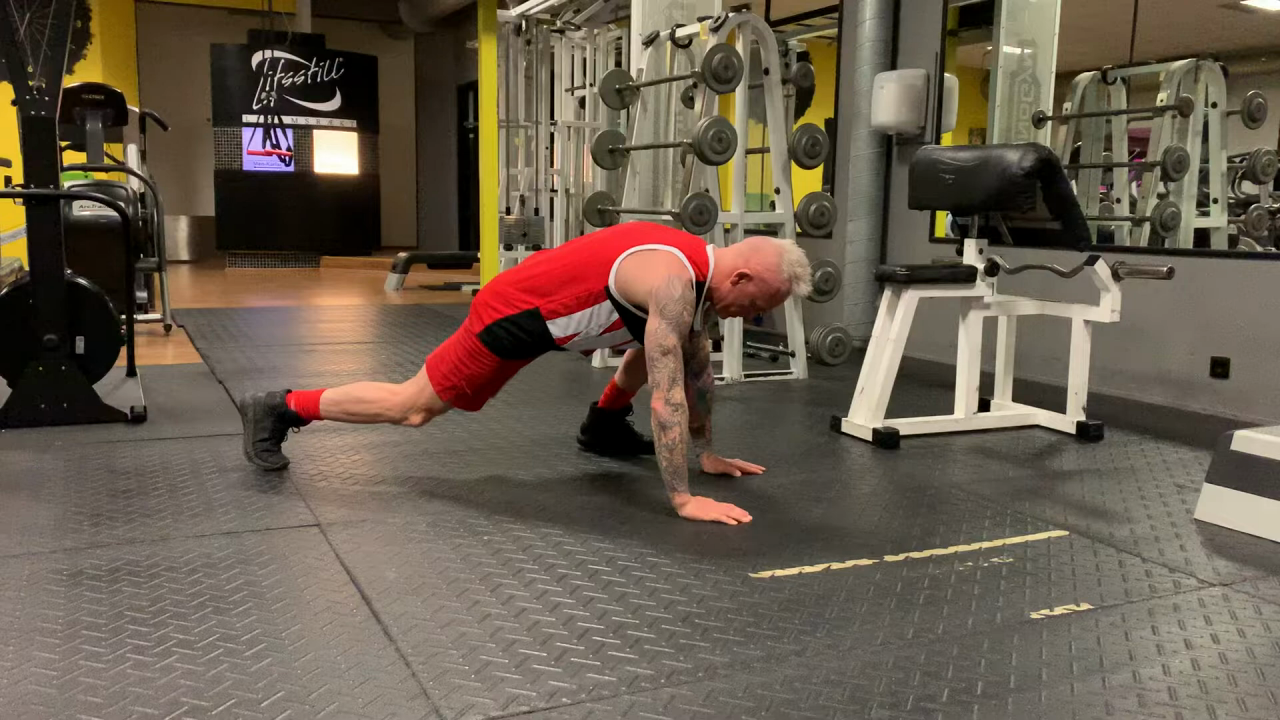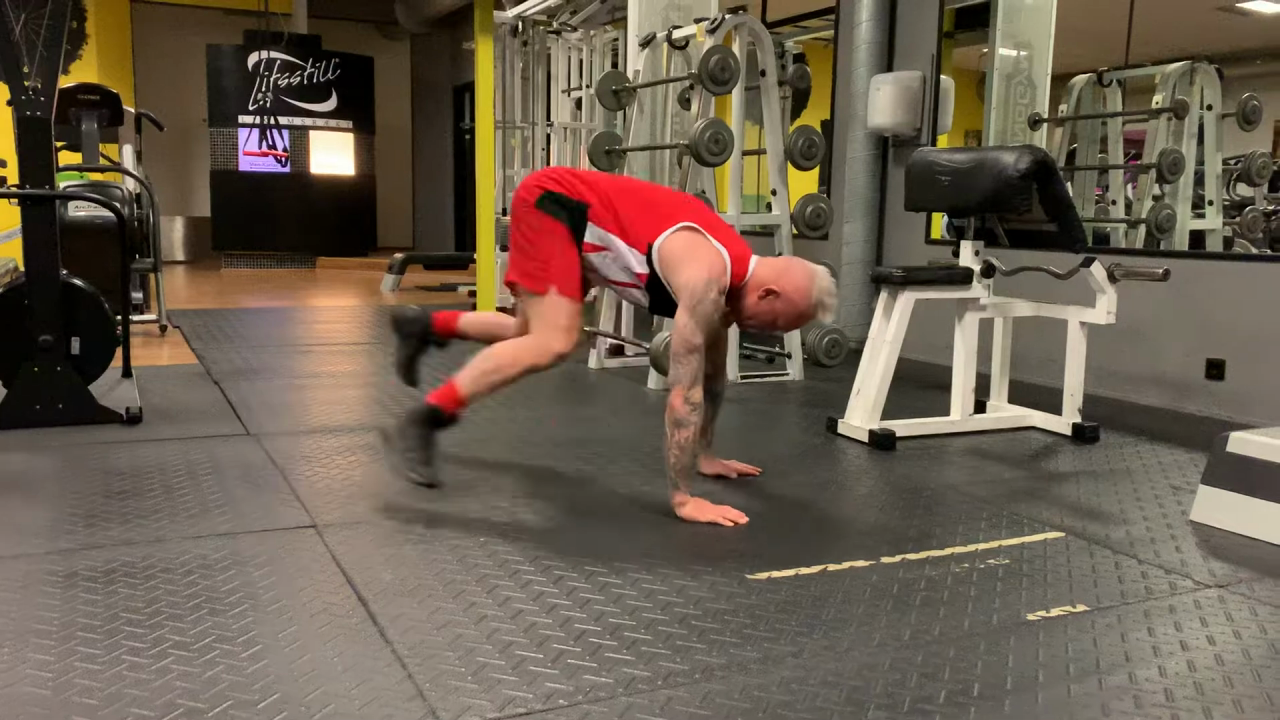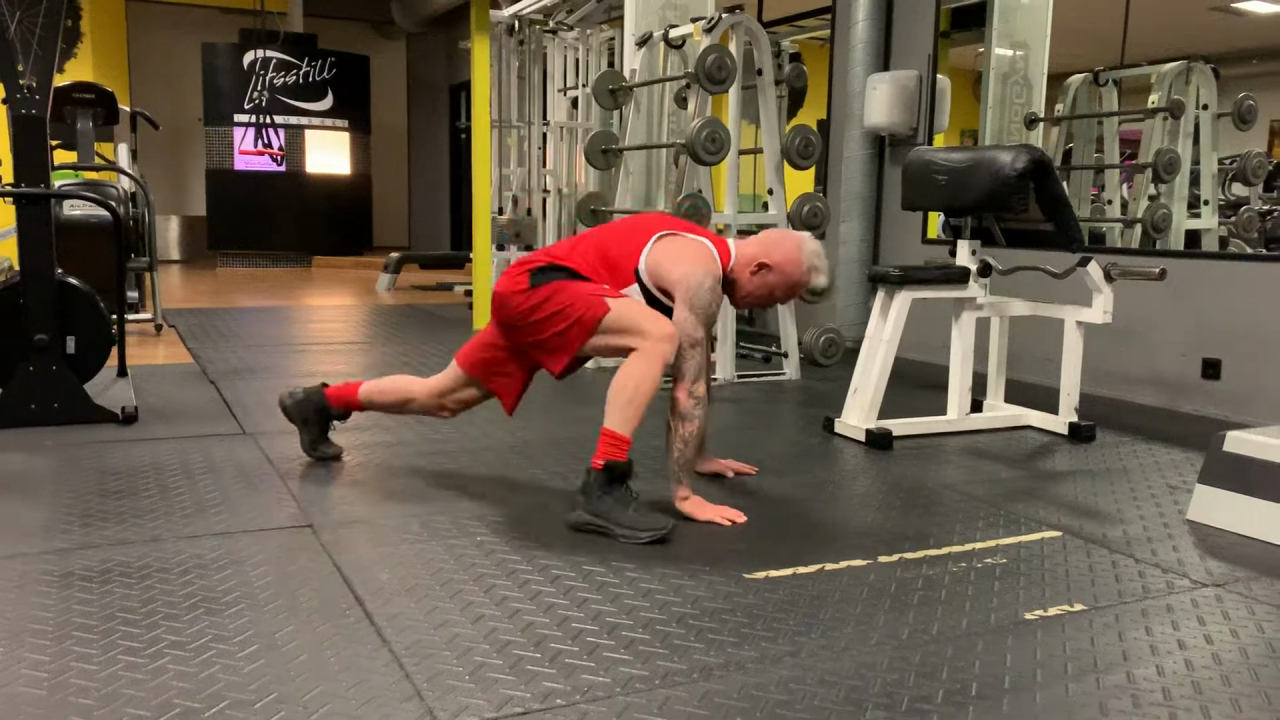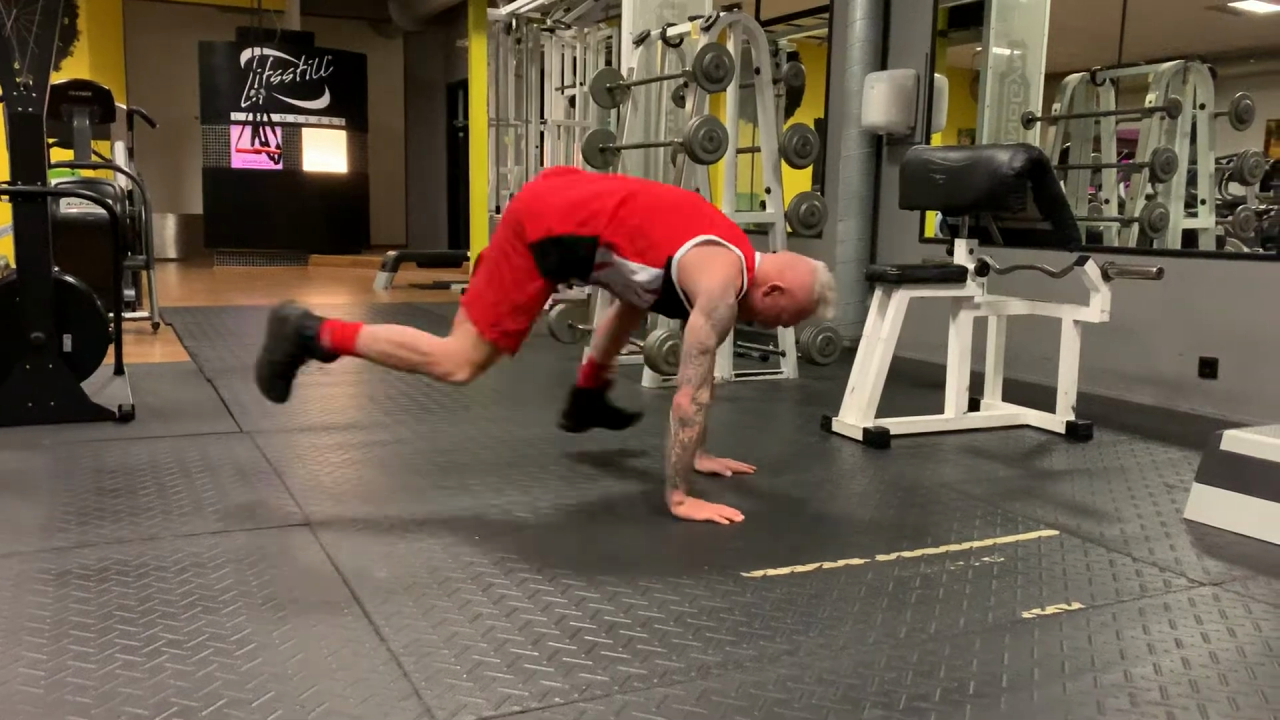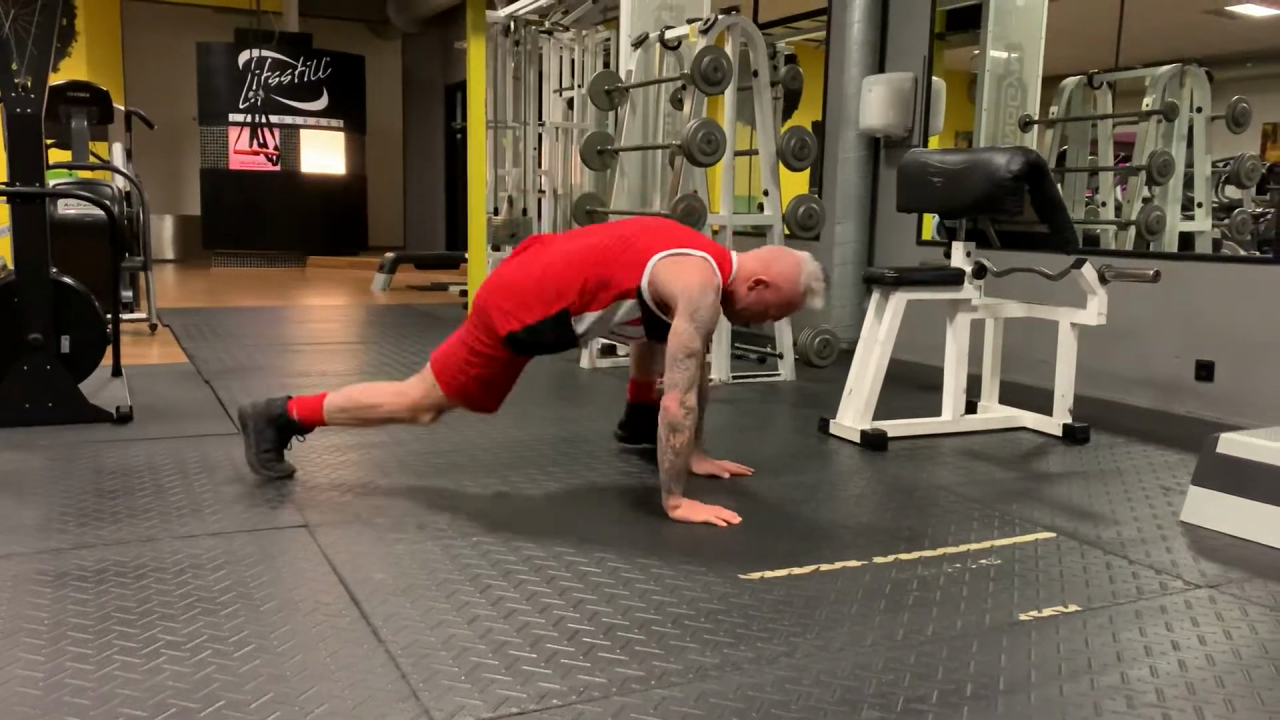
dt=0.4s
person 1, frame 1
left shoulder: (699, 270)
right shoulder: (673, 281)
left elbow: (697, 369)
right elbow: (667, 394)
left wrist: (707, 452)
right wrist: (684, 498)
left hip: (547, 306)
right hip: (515, 312)
left knee: (663, 338)
right knee: (412, 407)
left ankle: (603, 424)
right ankle: (277, 409)
person 1, frame 2
left shoulder: (747, 274)
right shoulder: (708, 275)
left elbow: (712, 368)
right elbow: (685, 391)
left wrist: (703, 454)
right wrist: (684, 495)
left hip: (582, 222)
right hip: (552, 201)
left knee: (533, 334)
right knee: (553, 343)
left ankle: (430, 327)
right ankle: (425, 421)
person 1, frame 3
left shoulder: (716, 268)
right shoulder: (700, 272)
left elbow: (700, 369)
right elbow: (689, 386)
left wrist: (697, 456)
right wrist: (685, 494)
left hip: (540, 294)
right hip: (532, 288)
left knee: (444, 397)
right knee: (653, 341)
left ankle: (316, 404)
right ankle: (603, 490)
person 1, frame 4
left shoulder: (726, 260)
right shoulder: (722, 281)
left elbow: (698, 365)
right elbow: (693, 391)
left wrist: (697, 452)
right wrist: (681, 497)
left hip: (563, 193)
right hip: (551, 222)
left knee: (637, 296)
right knee: (458, 363)
left ankle: (585, 398)
right ankle: (308, 333)
person 1, frame 5
left shoulder: (705, 270)
right shoulder: (700, 286)
left elbow: (689, 371)
right elbow: (679, 395)
left wrist: (694, 454)
right wrist: (677, 501)
left hip: (545, 275)
right hip: (520, 305)
left knee: (660, 337)
right knee: (420, 404)
left ankle: (638, 422)
right ankle: (279, 417)
